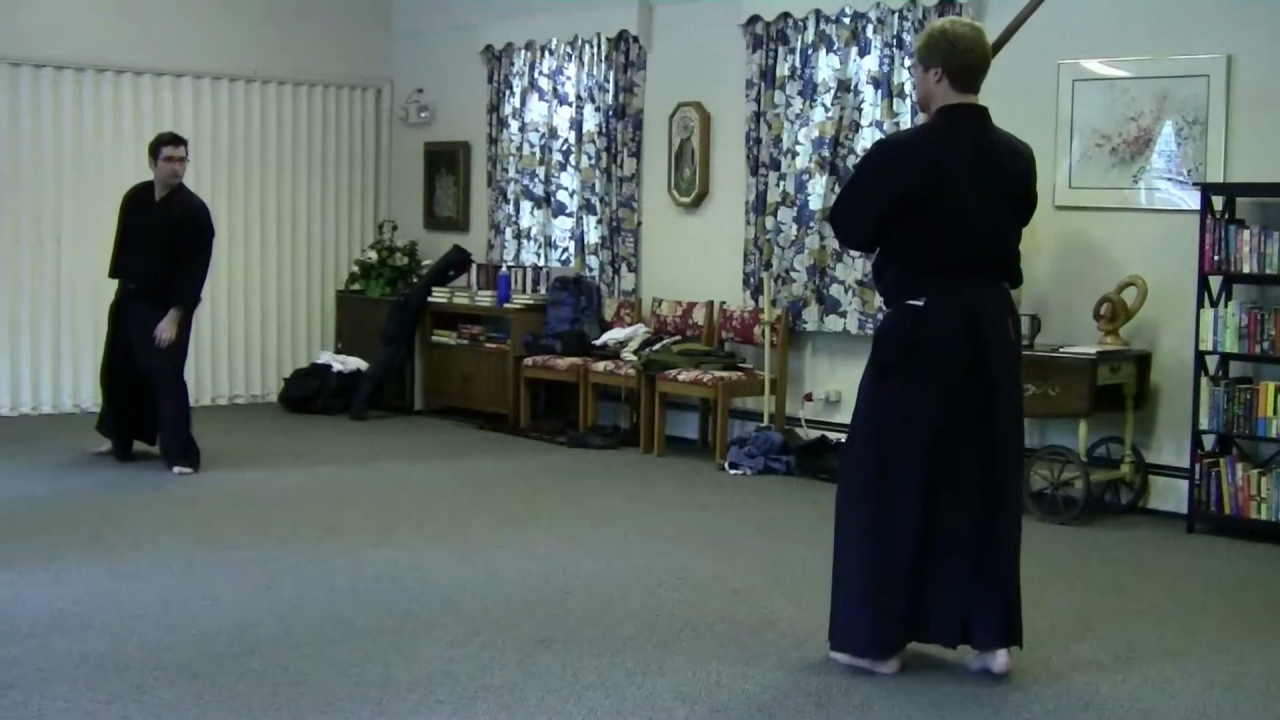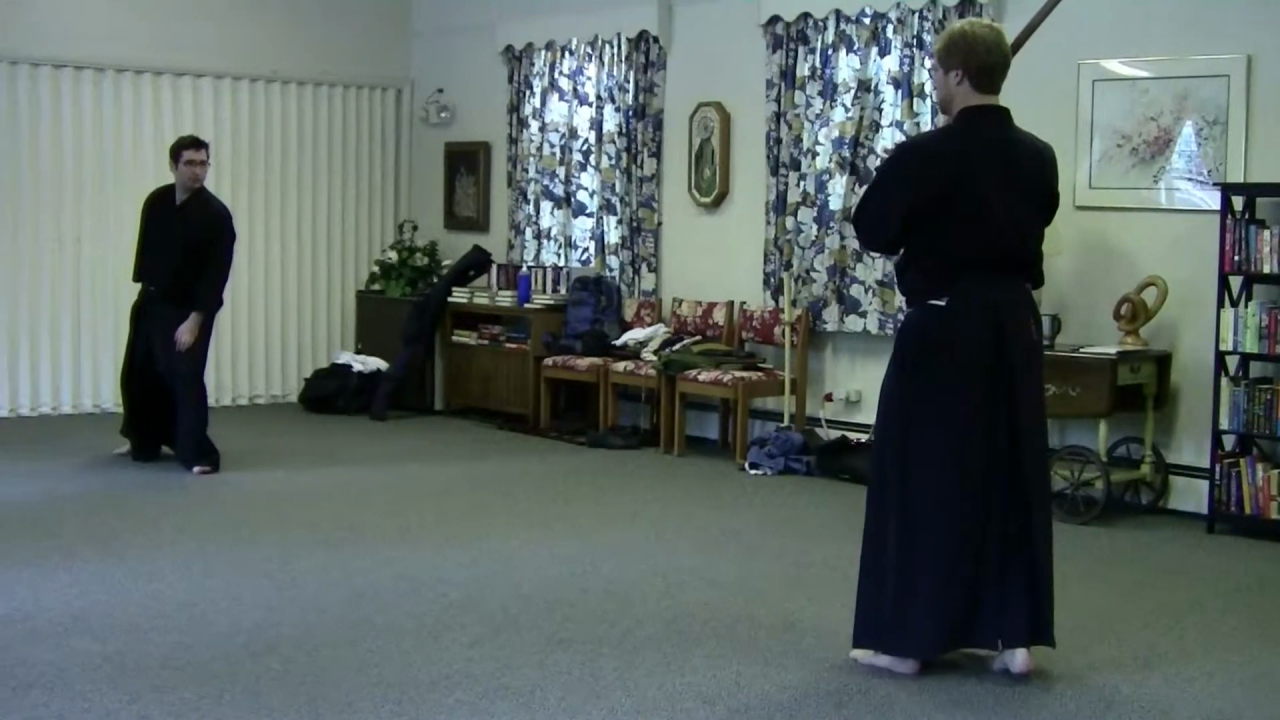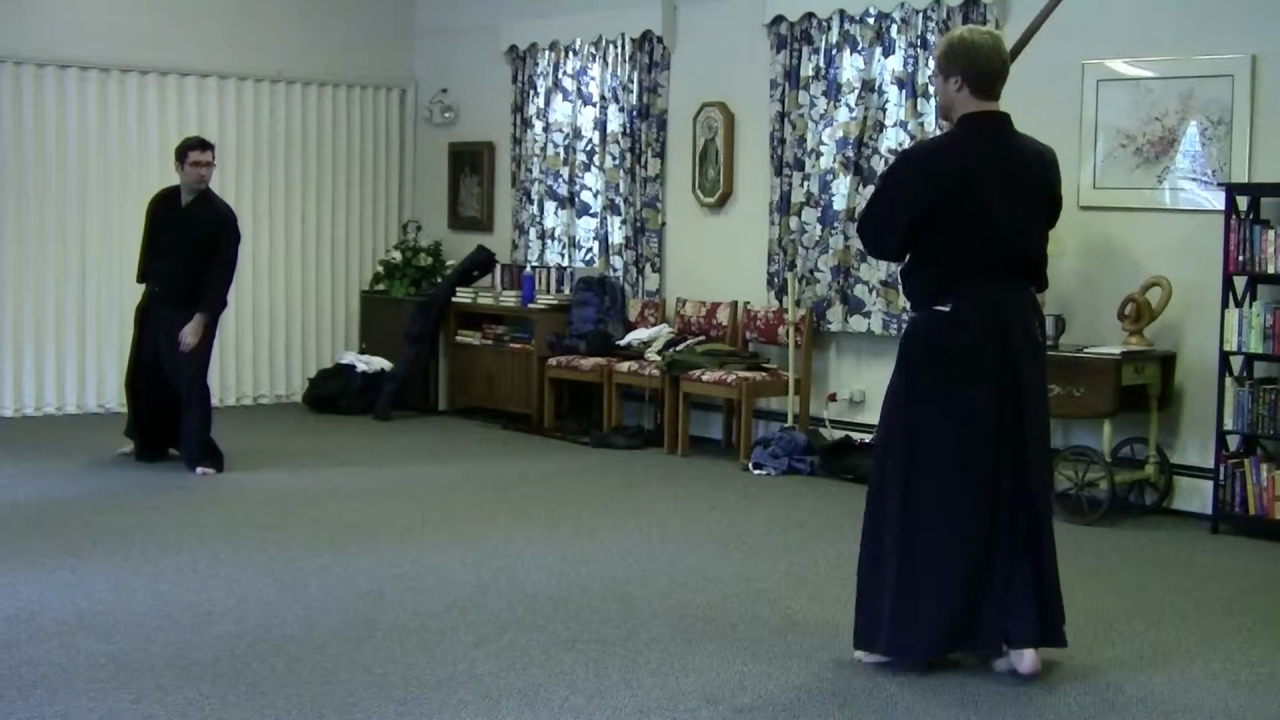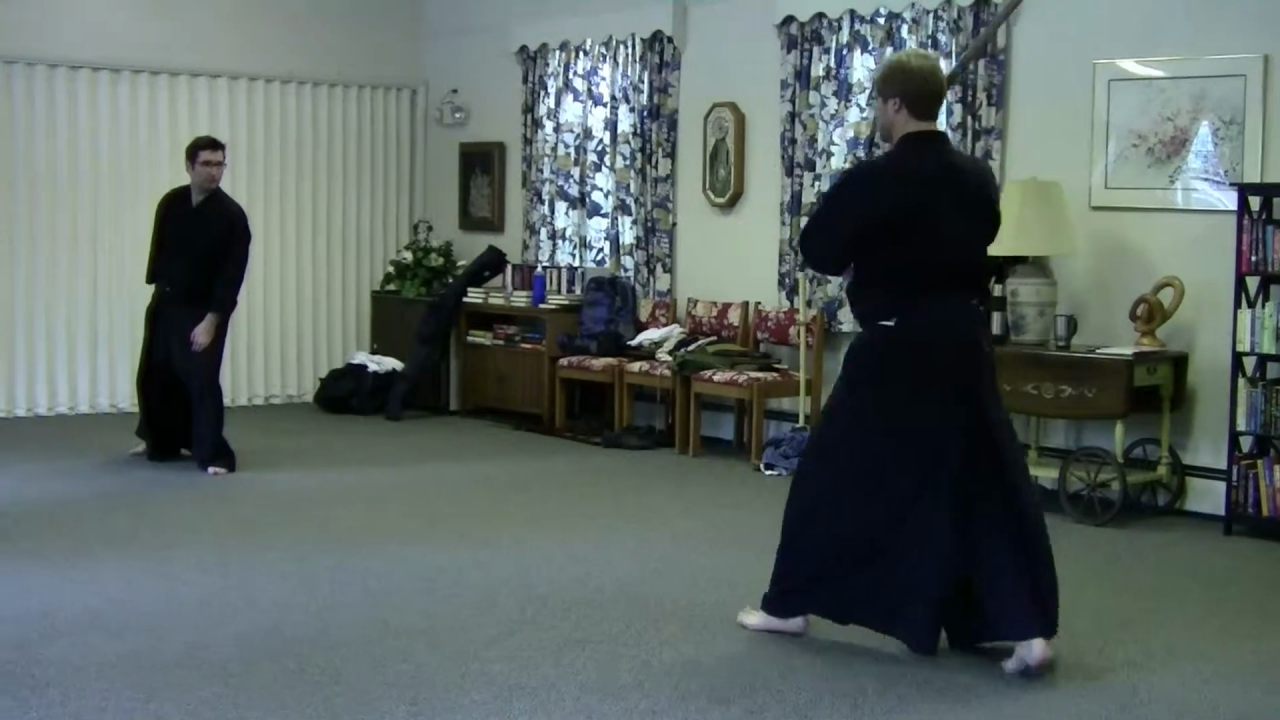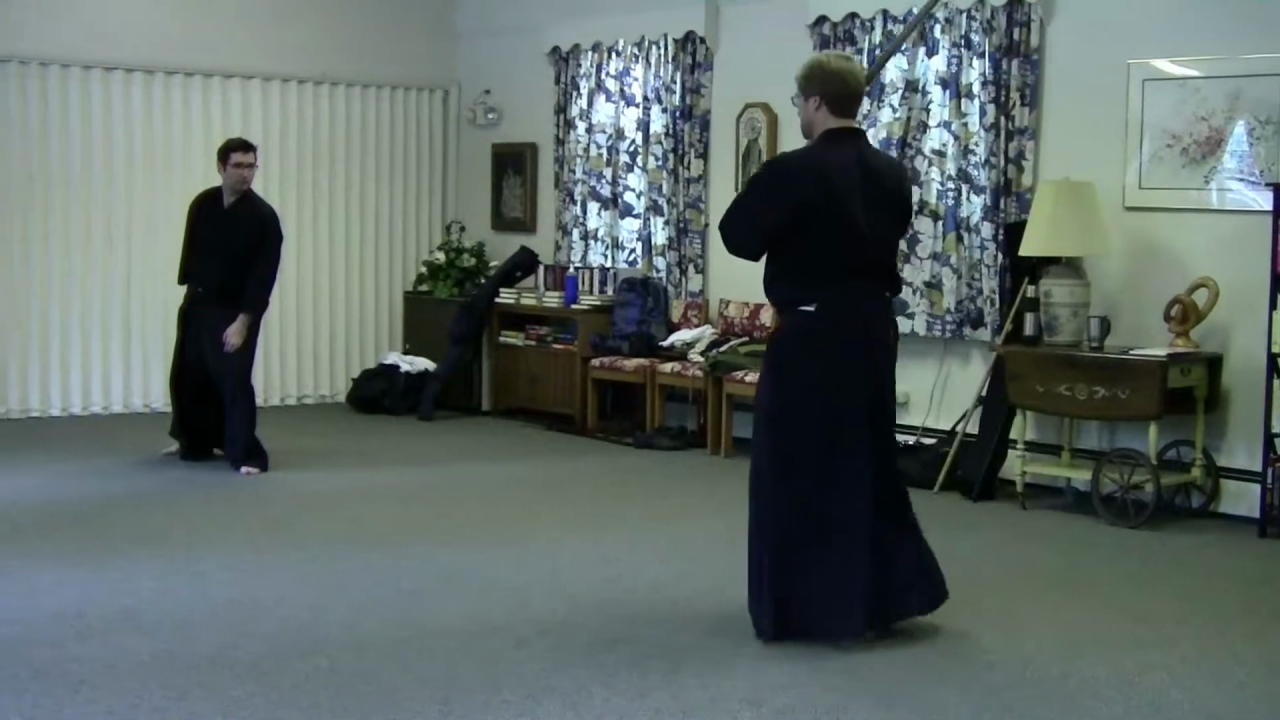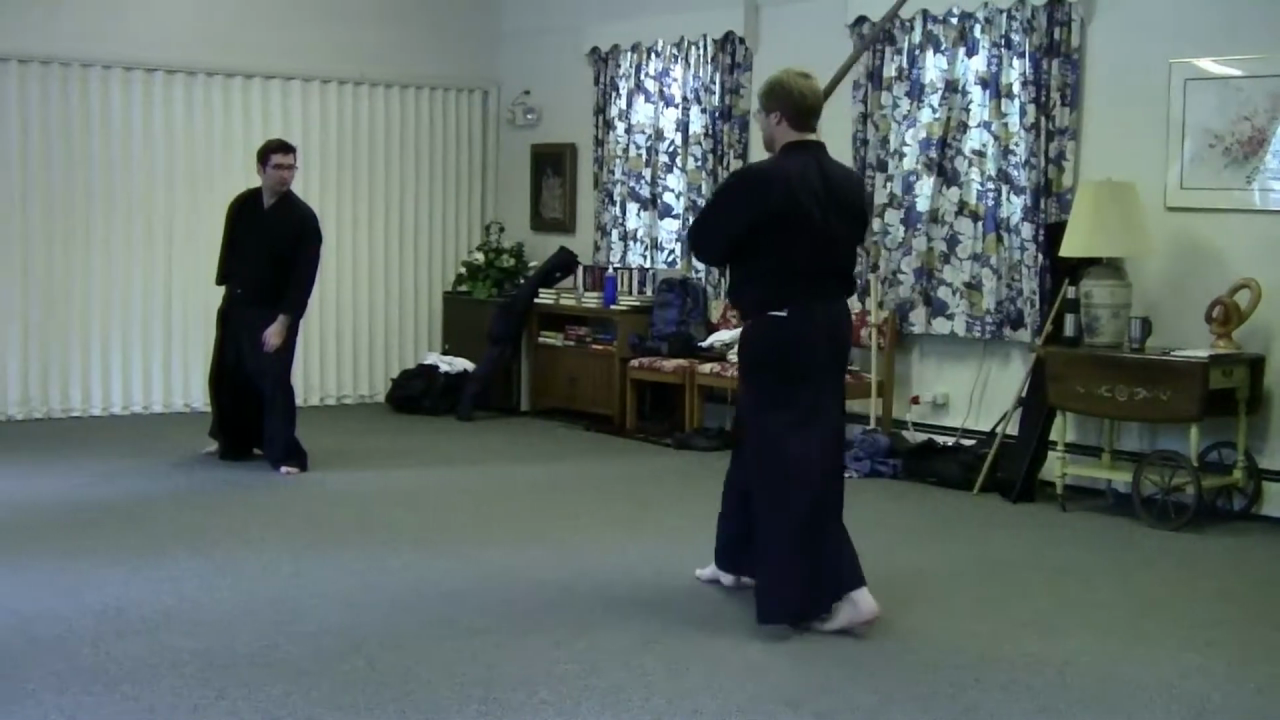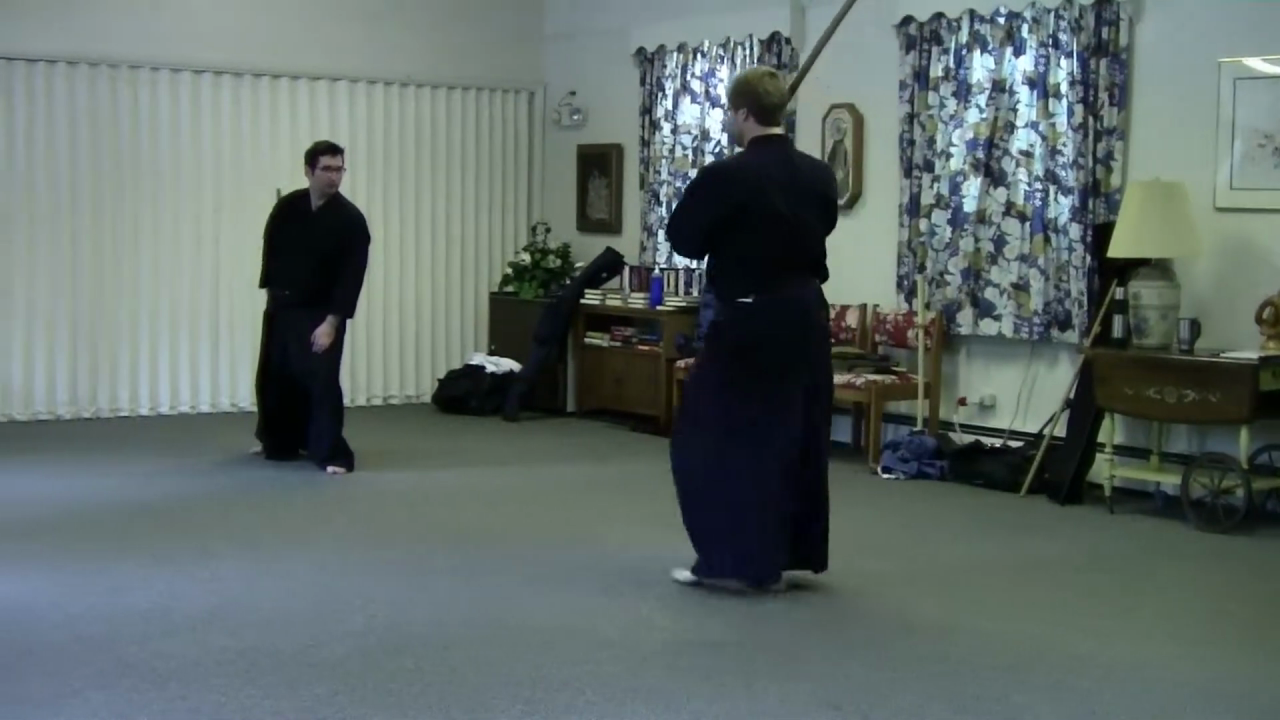
dt=0.4s
person 1, frame 1
left shoulder: (902, 153)
right shoulder: (1016, 157)
left elbow: (849, 227)
left hip: (921, 327)
right hip: (991, 326)
left knee: (888, 478)
right knee: (986, 480)
left ankle: (875, 637)
right ankle: (990, 636)
person 1, frame 2
left shoulder: (924, 155)
right shoulder: (1037, 157)
left elbow: (872, 230)
left hip: (943, 327)
right hip: (1012, 326)
left knee: (919, 477)
right knee: (1012, 477)
left ankle: (902, 636)
right ankle: (1014, 634)
person 1, frame 3
left shoulder: (929, 161)
right shoulder: (1040, 161)
left elbow: (876, 237)
left hip: (948, 331)
right hip: (1017, 330)
left knee: (917, 477)
right knee: (1016, 479)
left ankle: (901, 633)
right ankle: (1021, 635)
person 1, frame 4
left shoulder: (872, 179)
right shoulder: (977, 177)
left elbow: (819, 251)
left hip: (896, 344)
right hip: (962, 340)
left knee: (834, 466)
right knee: (990, 478)
left ankle: (789, 604)
right ankle: (1027, 627)
person 1, frame 5
left shoulder: (792, 172)
right shoulder: (893, 173)
left elbow: (737, 237)
left hip: (812, 331)
right hip: (874, 325)
left knee: (798, 465)
right knee: (866, 457)
left ankle: (803, 607)
right ankle: (900, 589)
person 1, frame 6
left shoulder: (758, 181)
right shoulder: (849, 184)
left elbow: (705, 245)
left hip: (780, 330)
right hip: (830, 325)
left knee: (789, 456)
right knee: (764, 440)
left ankle: (842, 590)
right ankle: (740, 560)
person 1, frame 7
left shoulder: (725, 176)
right shoulder: (819, 175)
left elbow: (683, 238)
left hip: (749, 317)
right hip: (806, 313)
left knee: (705, 431)
right knee: (796, 434)
left ankle: (726, 559)
right ankle: (779, 556)
person 2, frame 1
left shoulder: (194, 210)
right shoulder: (134, 198)
left elbow: (195, 269)
right elbow: (123, 245)
left wrist: (174, 317)
right wrist: (126, 284)
left hip: (167, 306)
right hip: (129, 299)
left knee: (167, 375)
right knee: (118, 370)
left ankle: (181, 454)
right ankle: (120, 437)
person 2, frame 2
left shoulder: (216, 214)
right shoulder: (156, 202)
left elbow: (216, 274)
right elbow: (145, 251)
left wrist: (195, 320)
right wrist: (147, 289)
left hip: (188, 309)
right hip: (151, 303)
left knee: (186, 377)
right knee: (139, 374)
left ankle: (198, 454)
right ankle: (143, 442)
person 2, frame 3
left shoulder: (221, 215)
right shoulder: (161, 202)
left elbow: (221, 275)
right elbow: (149, 251)
left wrist: (199, 321)
right wrist: (149, 289)
left hip: (193, 310)
right hip: (155, 303)
left knee: (190, 379)
right knee: (144, 375)
left ankle: (202, 455)
right ankle: (148, 442)
person 2, frame 4
left shoulder: (231, 215)
right shoulder: (171, 202)
left elbow: (232, 274)
right elbow: (159, 251)
left wrist: (211, 320)
right wrist: (159, 290)
left hip: (204, 311)
right hip: (166, 304)
left knee: (202, 379)
right knee: (156, 376)
left ankle: (214, 454)
right ankle: (161, 442)
person 2, frame 5
left shoulder: (263, 216)
right shoulder: (202, 204)
left elbow: (264, 276)
right elbow: (190, 252)
left wrist: (243, 321)
right wrist: (191, 291)
left hip: (235, 311)
right hip: (198, 305)
left knee: (234, 379)
right knee: (188, 376)
left ankle: (246, 454)
right ankle: (194, 442)
person 2, frame 6
left shoulder: (302, 217)
right shoulder: (241, 205)
left elbow: (303, 277)
right elbow: (229, 253)
left wrist: (283, 322)
right wrist: (230, 291)
left hip: (274, 312)
right hip: (236, 307)
left knee: (274, 379)
right knee: (227, 377)
left ankle: (285, 454)
right ankle: (233, 442)
person 2, frame 7
left shoulder: (351, 219)
right shoulder: (286, 207)
left elbow: (351, 277)
right elbow: (271, 252)
left wrist: (332, 322)
right wrist: (273, 293)
left hip: (321, 313)
right hip: (282, 308)
left knee: (322, 380)
right knee: (275, 378)
left ankle: (331, 453)
right ankle: (279, 442)
